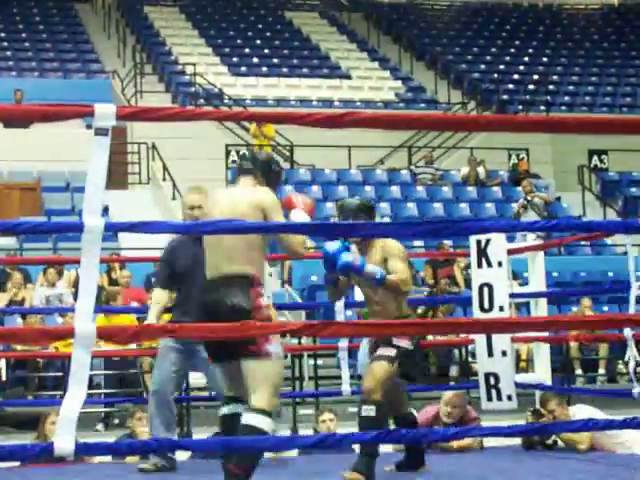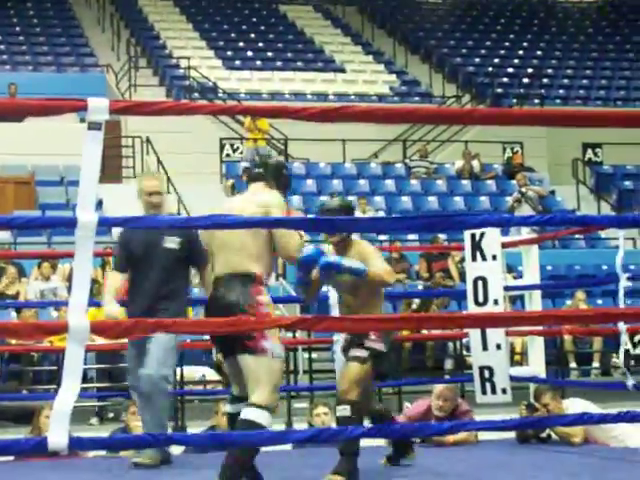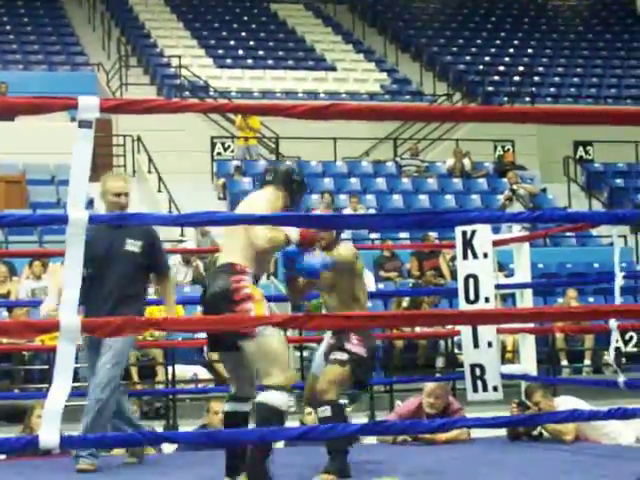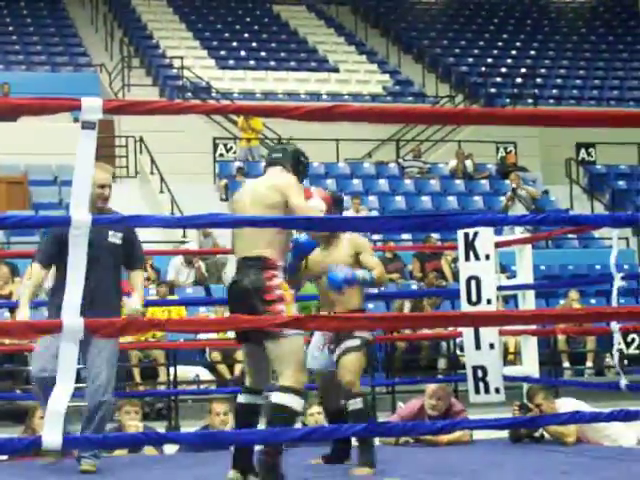
dt=0.2s
person 1, frame 1
left shoulder: (213, 201)
right shoulder: (265, 197)
right elbow: (298, 248)
right wrist: (300, 215)
left hip: (211, 301)
right hip: (245, 299)
left knee: (236, 391)
right knee: (264, 399)
person 1, frame 2
left shoulder: (224, 206)
right shoulder: (270, 197)
right elbow: (292, 252)
right wrist: (295, 228)
left hip: (218, 299)
right hip: (248, 299)
left knee: (242, 386)
right knee: (265, 397)
person 1, frame 3
left shoulder: (248, 204)
right shoulder: (268, 198)
right elbow: (262, 241)
right wrist: (293, 234)
left hip: (218, 290)
right hip: (235, 288)
left knee: (242, 387)
right knee: (281, 377)
person 1, frame 4
left shoulder: (242, 191)
right shoulder: (286, 180)
right wrist: (316, 203)
left hip: (239, 282)
right hip: (264, 281)
left knee: (255, 379)
right knee: (293, 376)
person 2, frame 1
right shoulder: (175, 247)
right elbow: (163, 288)
right wrist: (153, 317)
left knee: (226, 390)
right knee: (160, 388)
right ankle: (164, 452)
person 2, frame 2
left shoulder: (182, 231)
right shoulder: (130, 234)
left elbow: (203, 269)
right elbow: (119, 273)
right wrist: (110, 301)
left hip: (168, 316)
right hip: (137, 317)
left knee: (154, 374)
right knee: (141, 383)
left ankle: (159, 444)
right ankle: (159, 447)
person 2, frame 3
left shoulder: (144, 232)
right shoulder: (89, 233)
left elbow: (162, 276)
left wrist: (171, 309)
right hip: (94, 320)
left knee: (103, 385)
right knee: (107, 386)
left ankle: (86, 450)
person 2, frame 4
left shoulder: (123, 227)
right shoulder: (64, 224)
left elbow: (136, 268)
right elbow: (41, 266)
left wrist: (137, 296)
right wrist: (24, 304)
left hip: (104, 319)
right hip: (62, 315)
left knee: (100, 387)
right knee: (41, 372)
left ankle: (88, 451)
person 3, frame 1
left shoulder: (389, 247)
right shoulder: (348, 252)
left elbow: (404, 282)
right elbow: (334, 295)
left wrist: (365, 268)
right wrist: (331, 268)
left knee: (370, 389)
right knee: (393, 400)
person 3, frame 2
left shoulder: (364, 250)
right shoulder: (327, 255)
left elbow: (387, 277)
right elbow: (308, 292)
left wrist: (345, 265)
right wrist: (304, 269)
left hip: (372, 332)
right hip: (354, 332)
left knee: (346, 390)
right knee: (361, 398)
person 3, frame 3
left shoulder: (345, 251)
right shoulder: (313, 263)
left elbow: (349, 256)
right elbow: (297, 295)
left wrist: (319, 259)
right wrist: (291, 270)
left hip: (355, 334)
right hip: (337, 335)
left knee: (324, 391)
right knee: (313, 391)
right ankle: (341, 442)
person 3, frame 4
left shoulder: (355, 241)
right shoulder: (309, 248)
left elbow: (380, 276)
right elbow: (293, 283)
left wrist: (354, 276)
right wrist: (295, 256)
left knee: (349, 381)
right knee: (327, 392)
left ankle: (366, 452)
right ankle: (341, 449)
